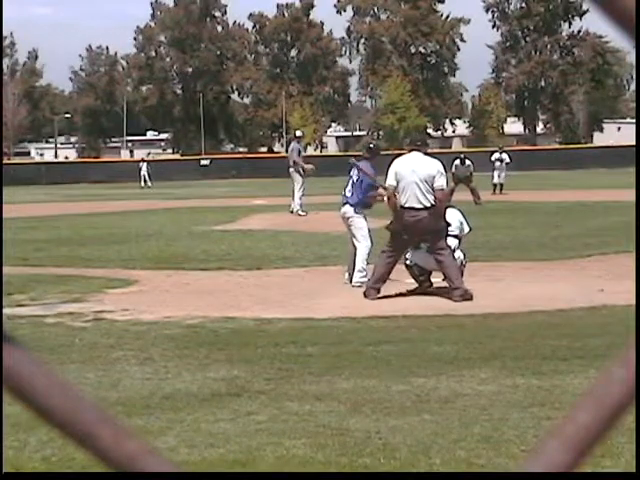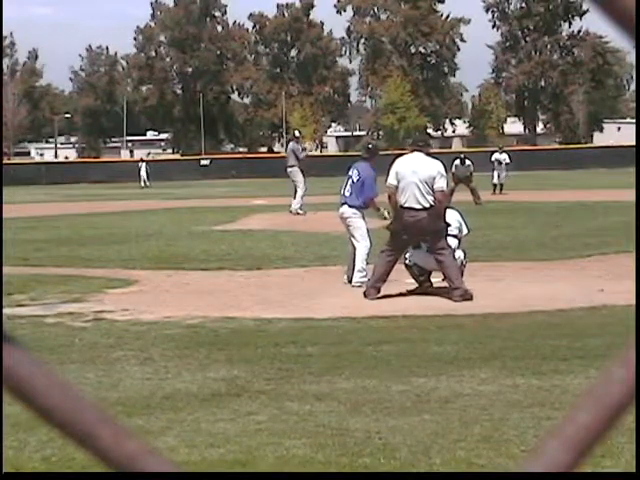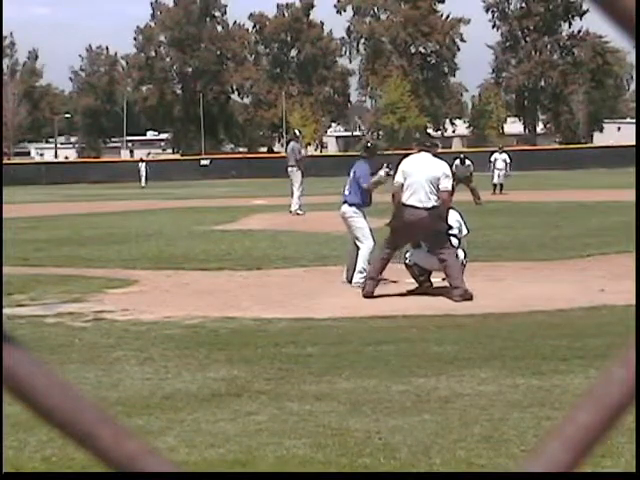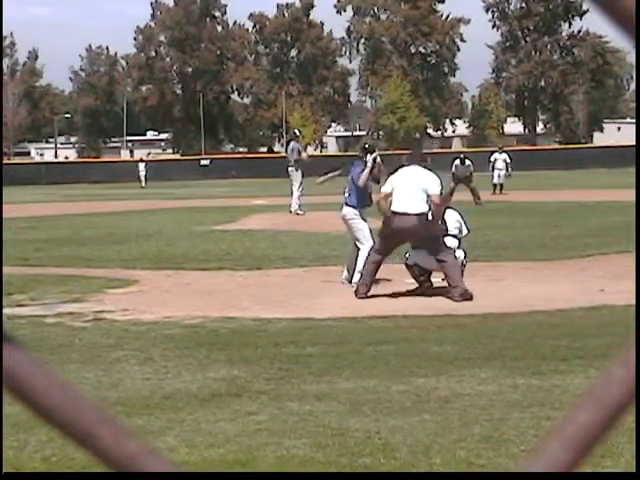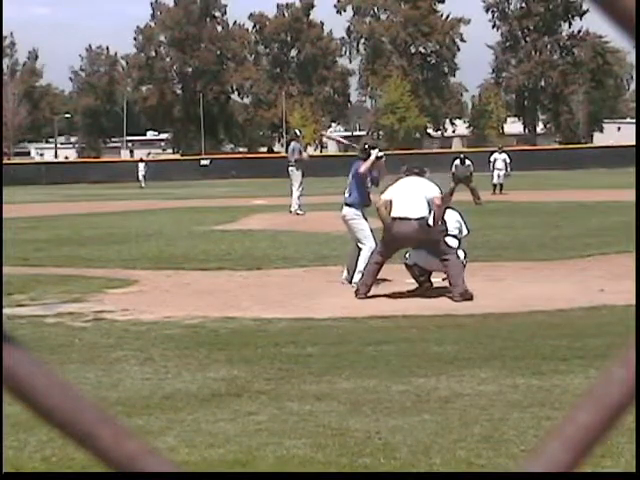
dt=0.4s
person 1, frame 1
left shoulder: (397, 163)
right shoulder: (435, 164)
left elbow: (390, 194)
right elbow: (440, 196)
left wrist: (397, 215)
right wrist: (440, 218)
left hip: (405, 215)
right hip: (428, 215)
left knee: (390, 252)
right knee: (443, 252)
left ankle: (372, 289)
right ankle: (458, 290)
person 1, frame 2
left shoulder: (399, 162)
right shoulder: (436, 165)
left elbow: (391, 193)
right elbow: (440, 197)
left wrist: (397, 215)
right wrist: (440, 218)
left hip: (405, 215)
right hip: (428, 216)
left knee: (389, 252)
right knee: (444, 252)
left ankle: (372, 289)
right ankle: (458, 291)
person 1, frame 3
left shoulder: (407, 161)
right shoulder: (442, 166)
left elbow: (396, 192)
right elbow: (445, 198)
left wrist: (398, 213)
right wrist: (441, 218)
left hip: (406, 213)
right hip: (429, 215)
left knee: (387, 248)
right knee: (446, 252)
left ankle: (369, 285)
right ankle: (459, 290)
person 1, frame 4
left shoulder: (397, 174)
right shoulder: (430, 176)
left elbow: (381, 199)
right elbow: (436, 202)
left wrist: (389, 220)
right wrist: (435, 223)
left hip: (396, 221)
right hip: (420, 222)
left knee: (377, 252)
right knee: (444, 253)
left ankle: (362, 288)
right ankle: (459, 291)
person 1, frame 5
left shoulder: (396, 184)
right shoulder: (428, 184)
left elbow: (380, 205)
right elbow: (438, 203)
left wrist: (389, 227)
right wrist: (435, 226)
left hip: (397, 227)
right hip: (420, 226)
left knee: (379, 255)
right knee: (449, 254)
left ankle: (362, 290)
right ankle: (459, 291)
person 2, frame 1
left shoulder: (358, 166)
right shoulder: (368, 170)
right elbow: (368, 197)
left wrist: (379, 192)
right wrist: (383, 196)
left hip: (347, 208)
right hip: (355, 211)
left knee: (357, 243)
right knee: (364, 244)
left ankle: (350, 275)
right ankle: (359, 279)
person 2, frame 2
left shoulder: (355, 166)
right shoulder: (369, 172)
right elbow: (369, 199)
right wrist: (381, 211)
left hip: (345, 208)
right hip: (353, 211)
left knee: (356, 243)
right knee: (363, 244)
left ankle: (350, 275)
right ankle: (359, 279)
person 2, frame 3
left shoulder: (361, 165)
right shoulder: (362, 167)
left elbow: (372, 184)
right elbow: (366, 185)
left wrist: (382, 174)
right wrist: (380, 175)
left hip: (350, 208)
right hip: (353, 210)
left knee: (359, 242)
right knee: (367, 243)
left ankle: (350, 275)
right ankle: (359, 279)
person 2, frame 4
left shoulder: (363, 166)
right shoulder: (359, 167)
left elbow: (376, 179)
right elbow: (361, 183)
left wrist: (377, 165)
right wrist: (369, 165)
left hip: (356, 211)
right hip: (354, 212)
left knee: (360, 243)
right knee: (367, 244)
left ankle: (349, 275)
right ankle: (357, 279)
person 2, frame 5
left shoulder: (365, 167)
right shoulder: (358, 164)
left elbow: (377, 181)
right elbow: (362, 171)
left wrist: (381, 164)
right wrist: (373, 158)
left hip: (353, 211)
right hip: (353, 211)
left knee: (360, 244)
right knee: (369, 245)
left ankle: (348, 276)
right ankle: (357, 279)
